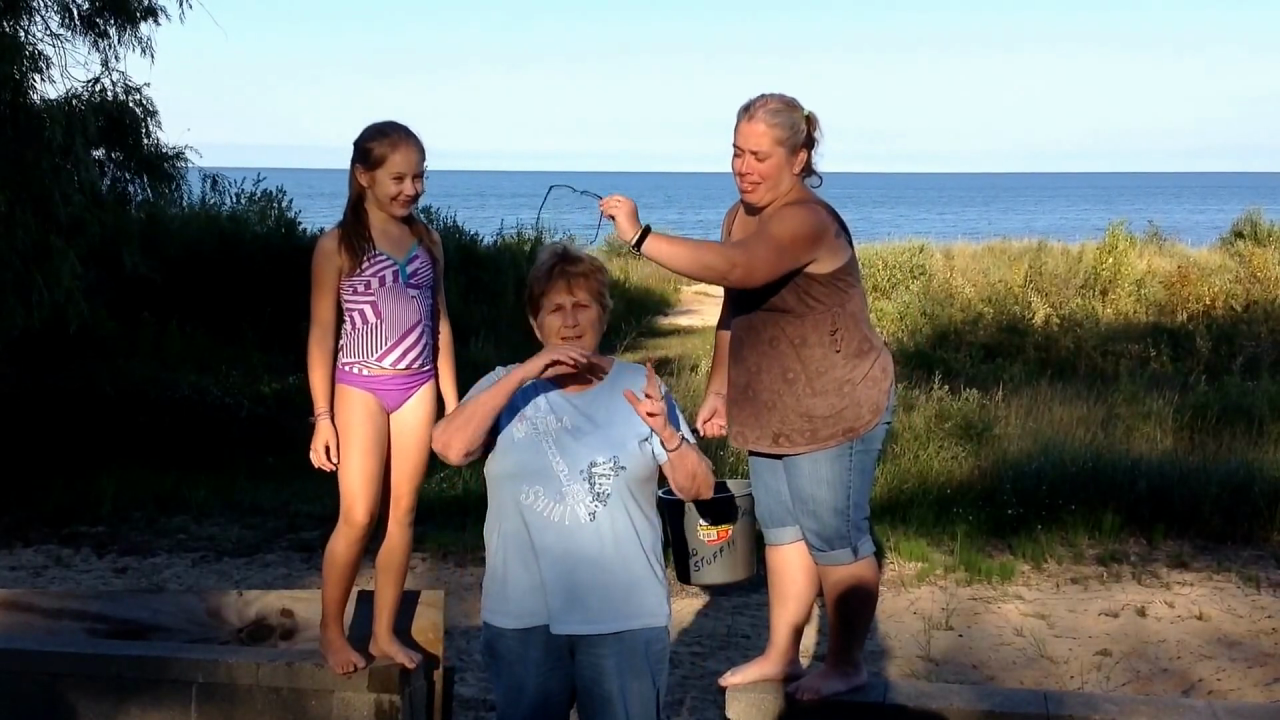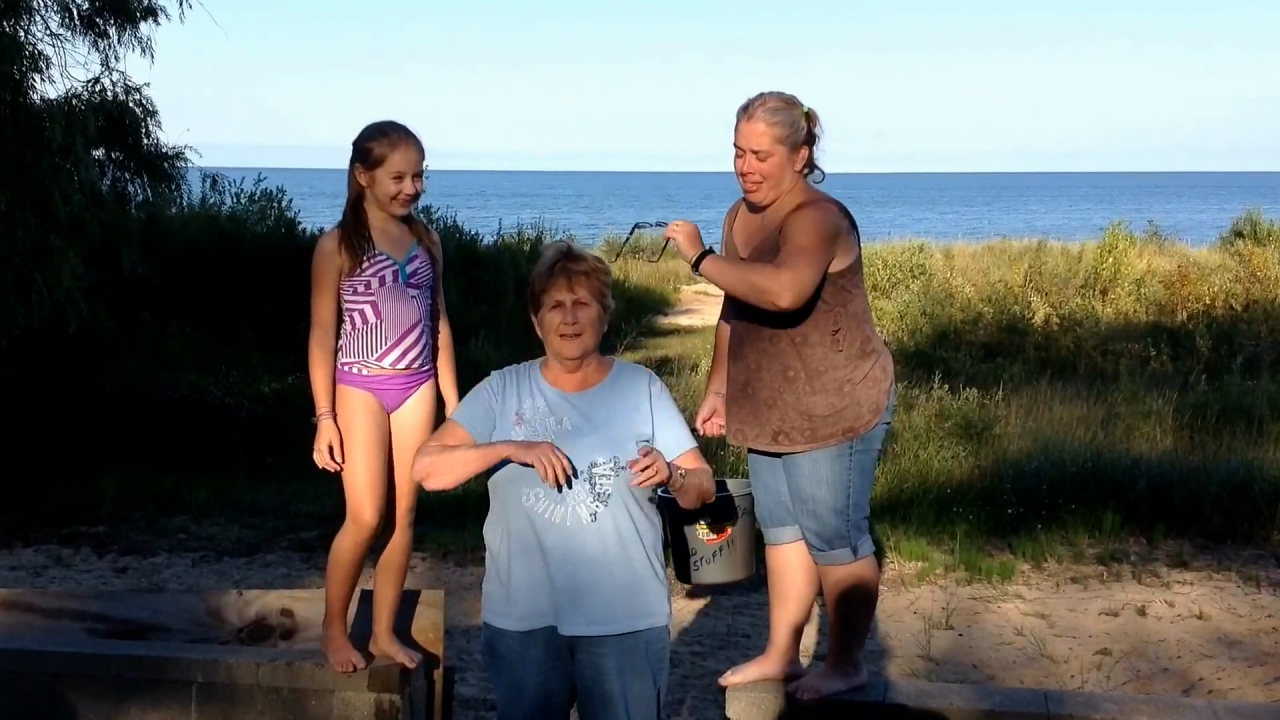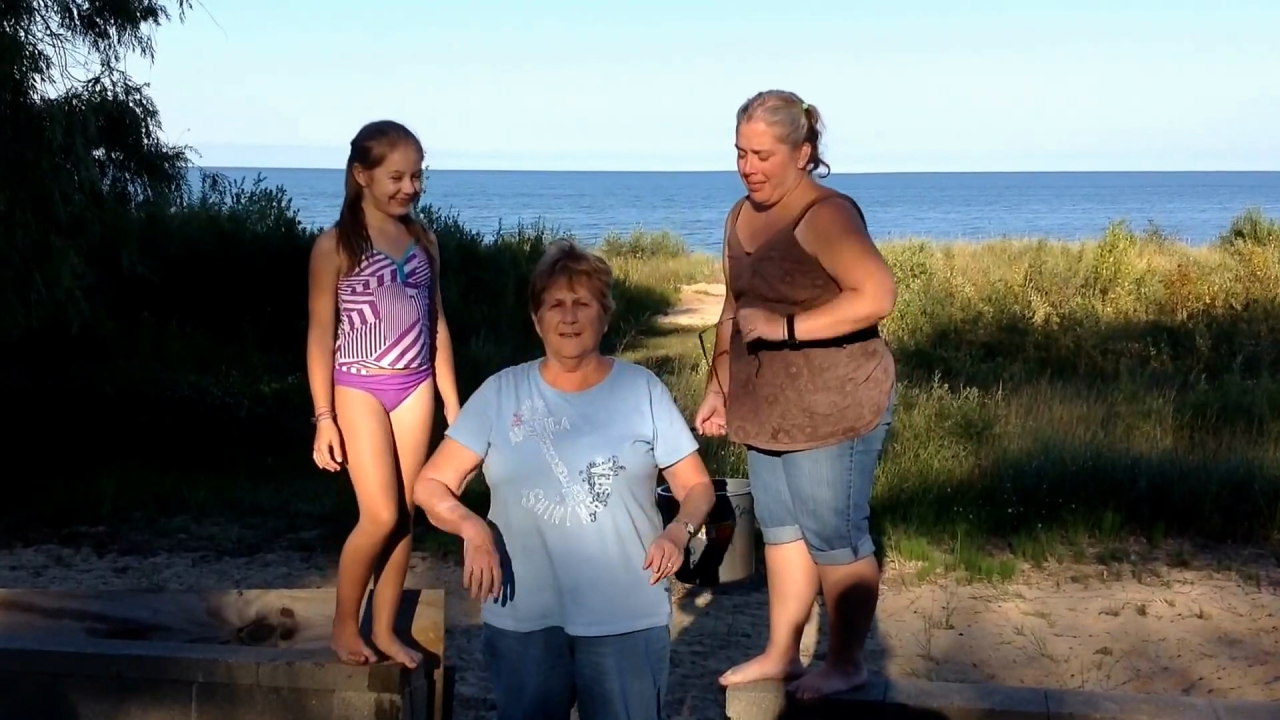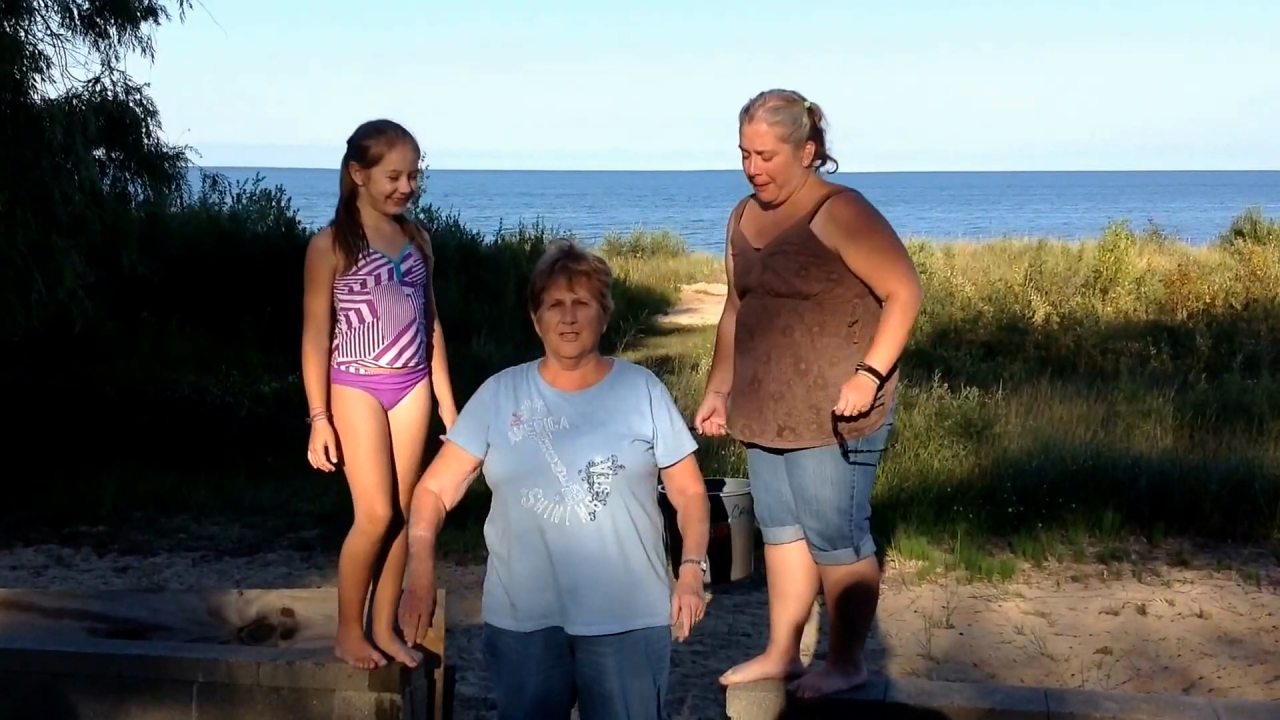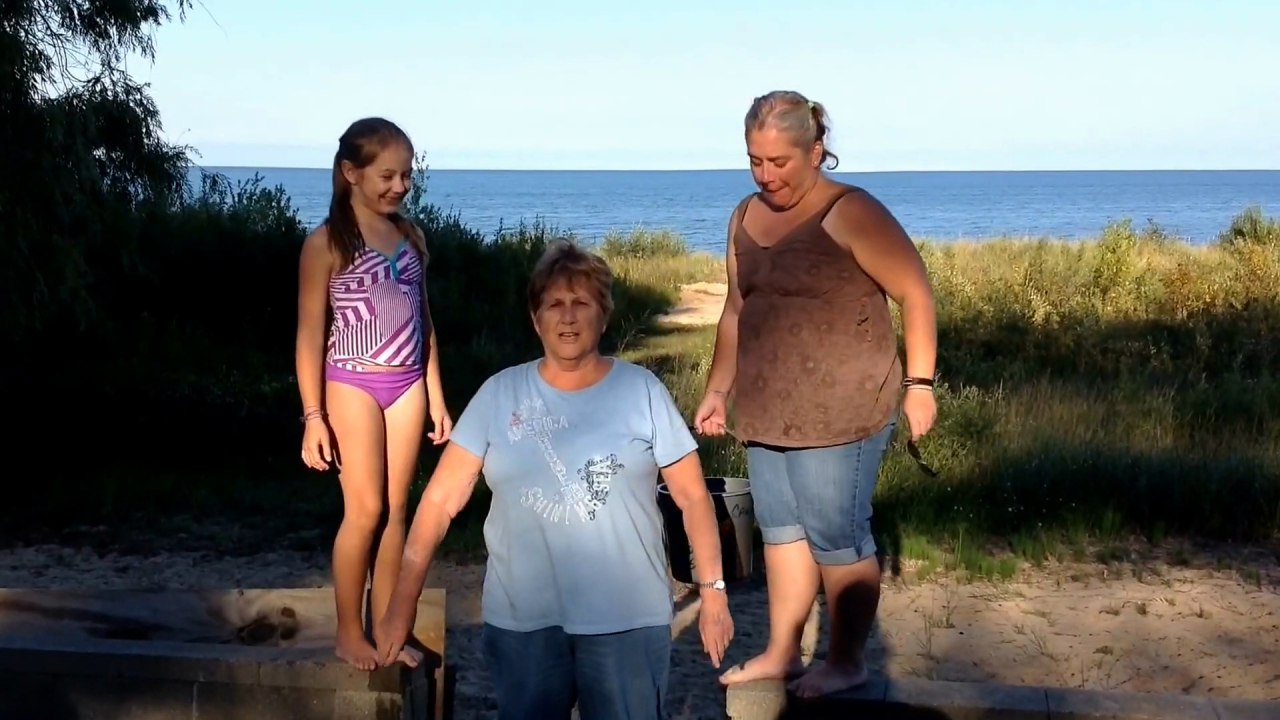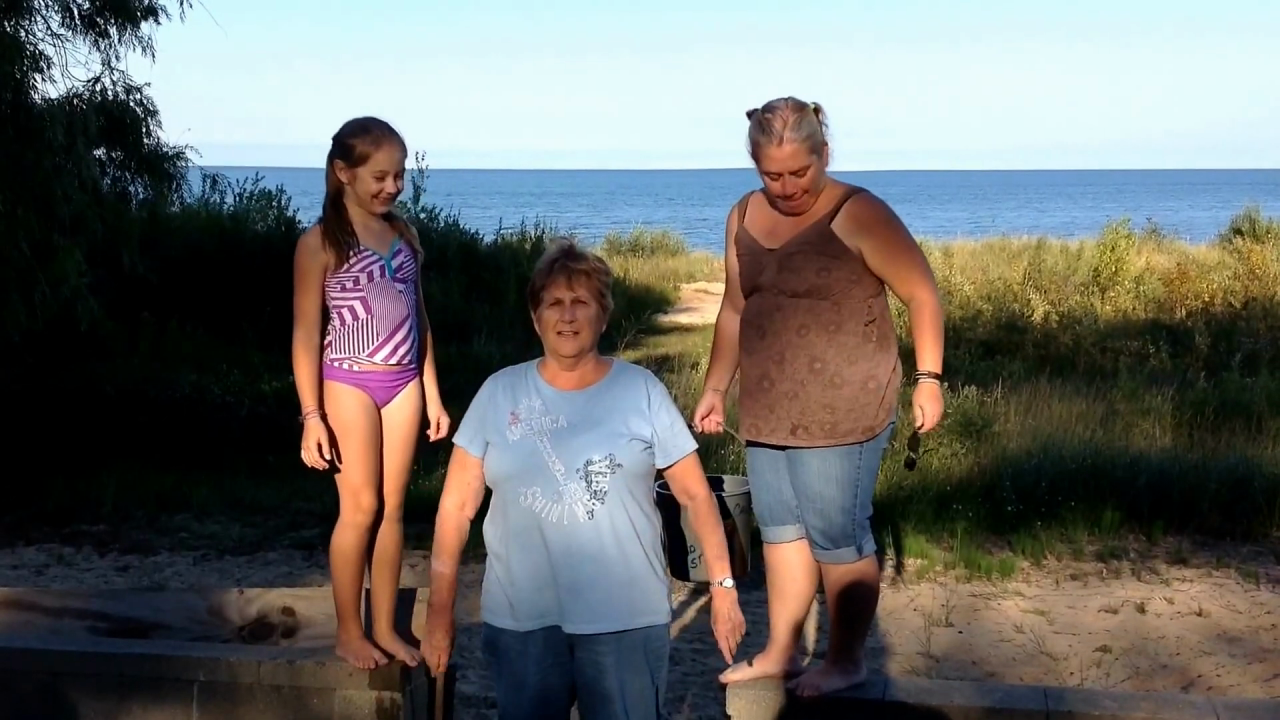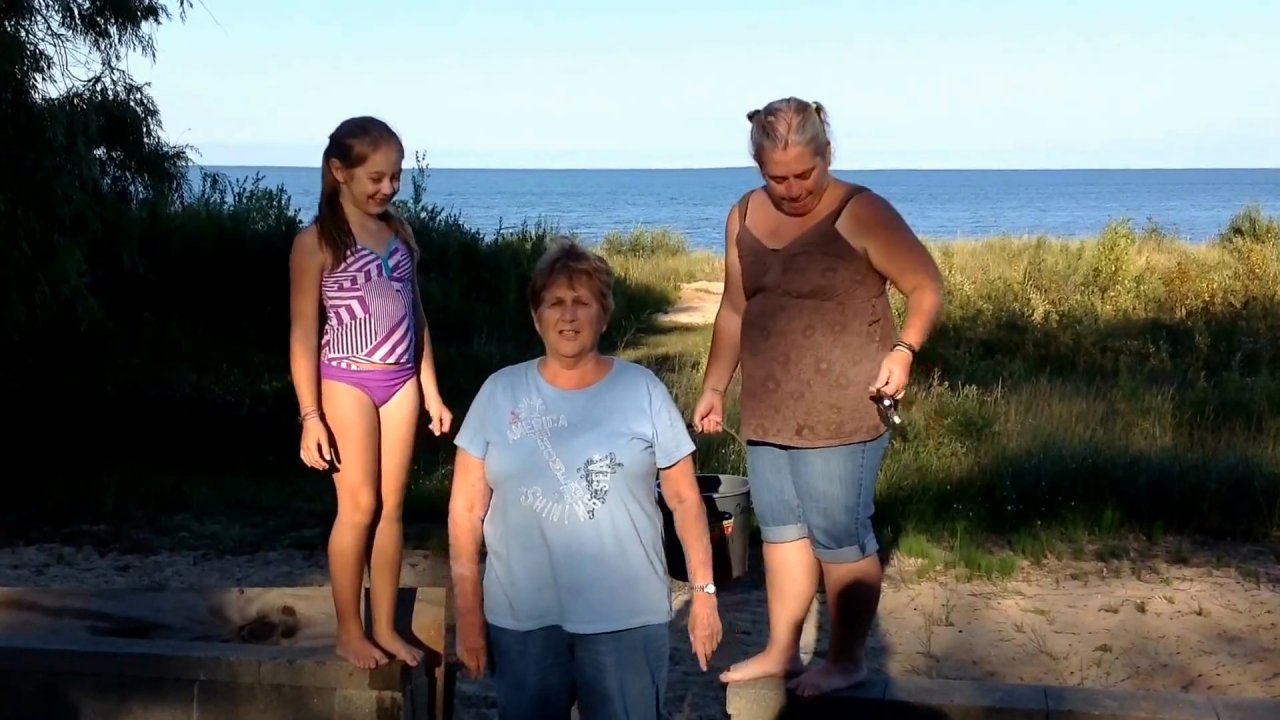
dt=0.2s
person 1, frame 1
left shoulder: (807, 221)
right shoulder: (740, 215)
left elbow: (734, 268)
left wrist: (642, 236)
right wrist: (720, 390)
left hip: (834, 410)
right hip: (771, 410)
left knee: (835, 538)
right knee: (782, 530)
left ankle: (847, 664)
right ankle: (779, 654)
person 1, frame 2
left shoulder: (817, 218)
right shoulder: (740, 216)
left elbow: (782, 290)
left wrist: (700, 257)
right wrist: (719, 389)
left hip: (834, 410)
right hip: (768, 410)
left knee: (835, 538)
right knee: (781, 530)
left ankle: (846, 663)
right ankle: (780, 653)
person 1, frame 3
left shoulder: (827, 216)
right shoulder: (741, 217)
left elbow: (875, 297)
left wrist: (787, 327)
right wrist: (718, 389)
left hip: (834, 408)
right hip: (769, 410)
left knee: (836, 538)
right knee: (781, 530)
left ankle: (846, 662)
right ankle: (780, 654)
person 1, frame 4
left shoulder: (841, 213)
right shoulder: (744, 218)
left elbow: (903, 293)
left wrist: (870, 374)
right wrist: (718, 390)
left hip: (835, 410)
right hip: (769, 410)
left knee: (837, 538)
right knee: (780, 529)
left ankle: (846, 661)
right ankle: (780, 653)
person 1, frame 5
left shoulder: (851, 212)
right shoulder: (746, 216)
left elbow: (914, 293)
left wrist: (919, 382)
right wrist: (717, 389)
left hip: (838, 410)
right hip: (768, 409)
left knee: (838, 538)
right knee: (780, 529)
left ankle: (847, 661)
right ankle: (781, 652)
person 1, frame 6
left shoulder: (858, 214)
right shoulder: (744, 216)
left elbow: (922, 291)
right elbow: (734, 311)
left wrist: (928, 376)
right wrist: (715, 387)
left hip: (839, 410)
right hip: (768, 409)
left knee: (838, 537)
right knee: (780, 528)
left ankle: (846, 659)
right ankle: (780, 650)
person 1, frame 7
left shoulder: (861, 212)
right shoulder: (744, 215)
left elbow: (928, 285)
right elbow: (734, 310)
left wrist: (902, 349)
right wrist: (714, 386)
left hip: (840, 409)
right hip: (769, 408)
left knee: (840, 535)
right knee: (780, 527)
left ankle: (847, 658)
right ankle: (781, 649)
person 2, frame 1
left shoulder: (427, 240)
right shoulder: (338, 245)
right elbow: (322, 334)
left wrist: (453, 401)
right wrist: (322, 417)
left hip: (417, 389)
right hip: (361, 389)
left knee: (403, 513)
right knee: (358, 516)
left ankle: (384, 632)
right ankle: (331, 629)
person 2, frame 2
left shoulder: (426, 240)
right shoulder: (338, 245)
right elbow: (322, 334)
left wrist: (453, 401)
right wrist: (324, 417)
left hip: (416, 389)
right hip: (360, 389)
left knee: (404, 513)
right knee: (366, 516)
left ankle: (384, 631)
right ankle: (334, 628)
person 2, frame 3
left shoulder: (423, 240)
right shoulder: (336, 245)
right elbow: (320, 335)
left wrist: (452, 400)
right wrist: (324, 418)
left hip: (415, 389)
right hip: (360, 388)
left knee: (406, 513)
right knee: (380, 515)
left ankle: (385, 630)
right ankle: (344, 626)
person 2, frame 4
left shoulder: (417, 238)
right shoulder: (331, 244)
right elbow: (316, 335)
left wrist: (446, 398)
right wrist: (319, 417)
left hip: (411, 387)
right hip: (357, 388)
left knee: (400, 512)
right knee: (374, 514)
left ankle: (387, 630)
right ankle: (348, 631)
person 2, frame 5
left shoulder: (410, 236)
right shoulder: (327, 242)
right elbow: (310, 333)
left wrist: (436, 397)
right wrist: (313, 416)
left hip: (407, 385)
right hip: (354, 385)
left knee: (396, 509)
right knee: (365, 510)
right ankle: (348, 633)
person 2, frame 6
left shoulder: (404, 234)
right shoulder: (321, 241)
right elbow: (306, 334)
left wrist: (432, 395)
right wrist: (311, 415)
left hip: (403, 384)
right hip: (350, 384)
left knee: (393, 508)
right knee: (360, 508)
left ankle: (385, 627)
right ankle: (348, 632)
person 2, frame 7
left shoulder: (400, 232)
right shoulder: (317, 241)
right elbow: (303, 334)
left wrist: (431, 392)
right wrist: (310, 415)
left hip: (401, 383)
right hip: (348, 383)
left knee: (391, 507)
right knee: (358, 507)
left ankle: (385, 627)
right ankle: (349, 631)
person 3, frame 1
left shoulder: (638, 387)
right shoulder: (506, 385)
left elbow: (699, 486)
right elbow: (450, 445)
left wrist: (669, 435)
right wrist: (523, 373)
left hip: (624, 617)
right hip: (521, 616)
person 3, frame 2
left shoulder: (642, 388)
right shoulder: (500, 390)
left elbow: (702, 484)
right elbow: (428, 468)
left wrist: (671, 474)
right wrist: (511, 449)
left hip: (624, 617)
right hip: (522, 617)
person 3, frame 3
left shoulder: (642, 389)
right shoulder: (500, 393)
left elbow: (696, 485)
right elbow: (431, 484)
left wrist: (679, 531)
right wrist: (473, 530)
left hip: (625, 617)
right hip: (523, 618)
person 3, frame 4
left shoulder: (642, 389)
right shoulder: (499, 394)
left elbow: (689, 492)
right elbow: (435, 490)
left wrist: (692, 568)
right wrist: (420, 573)
left hip: (626, 617)
right hip: (521, 618)
person 3, frame 5
left shoulder: (643, 390)
right shoulder: (499, 394)
left elbow: (693, 495)
right elbow: (441, 498)
left wrist: (713, 587)
right wrist: (405, 597)
left hip: (628, 617)
right hip: (522, 618)
person 3, frame 6
left shoulder: (642, 390)
right shoulder: (499, 392)
left elbow: (694, 495)
right elbow: (457, 507)
left wrist: (723, 587)
right wrist: (440, 610)
left hip: (625, 617)
right hip: (520, 618)
person 3, frame 7
left shoulder: (643, 389)
right shoulder: (500, 392)
left elbow: (685, 500)
right elbow: (466, 509)
left wrist: (703, 593)
right wrist: (468, 610)
left hip: (625, 616)
right hip: (520, 618)
